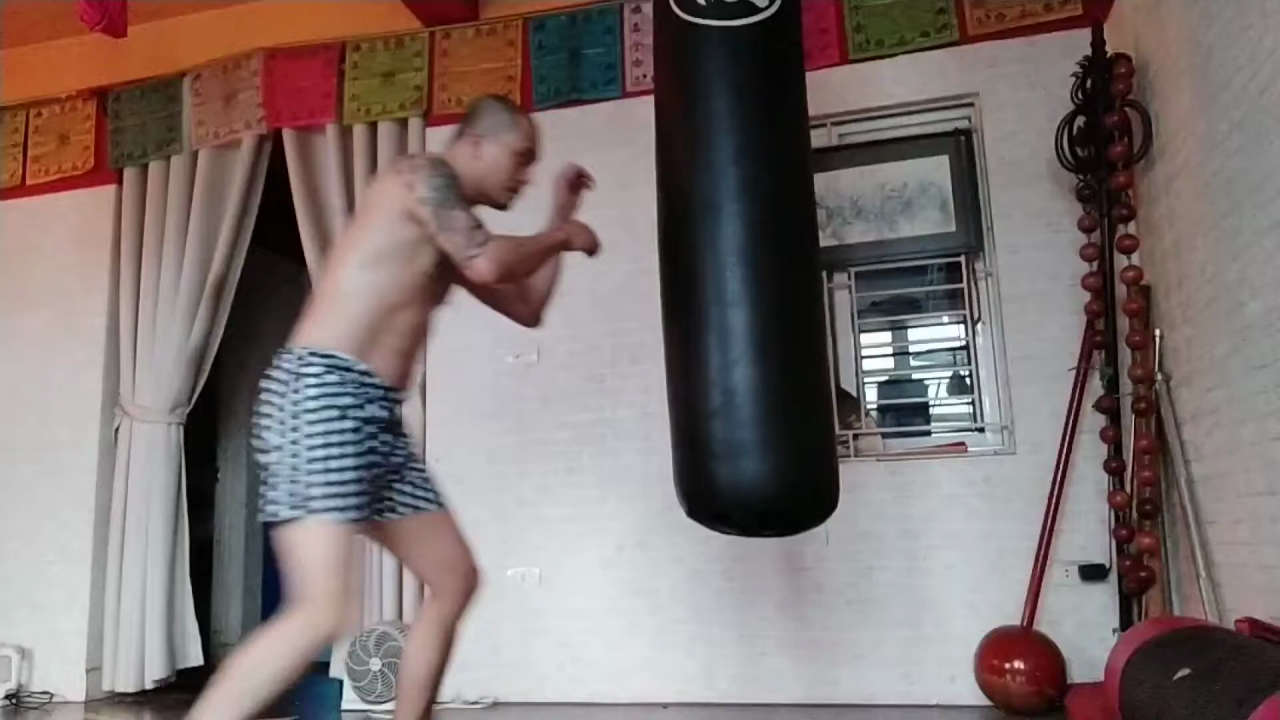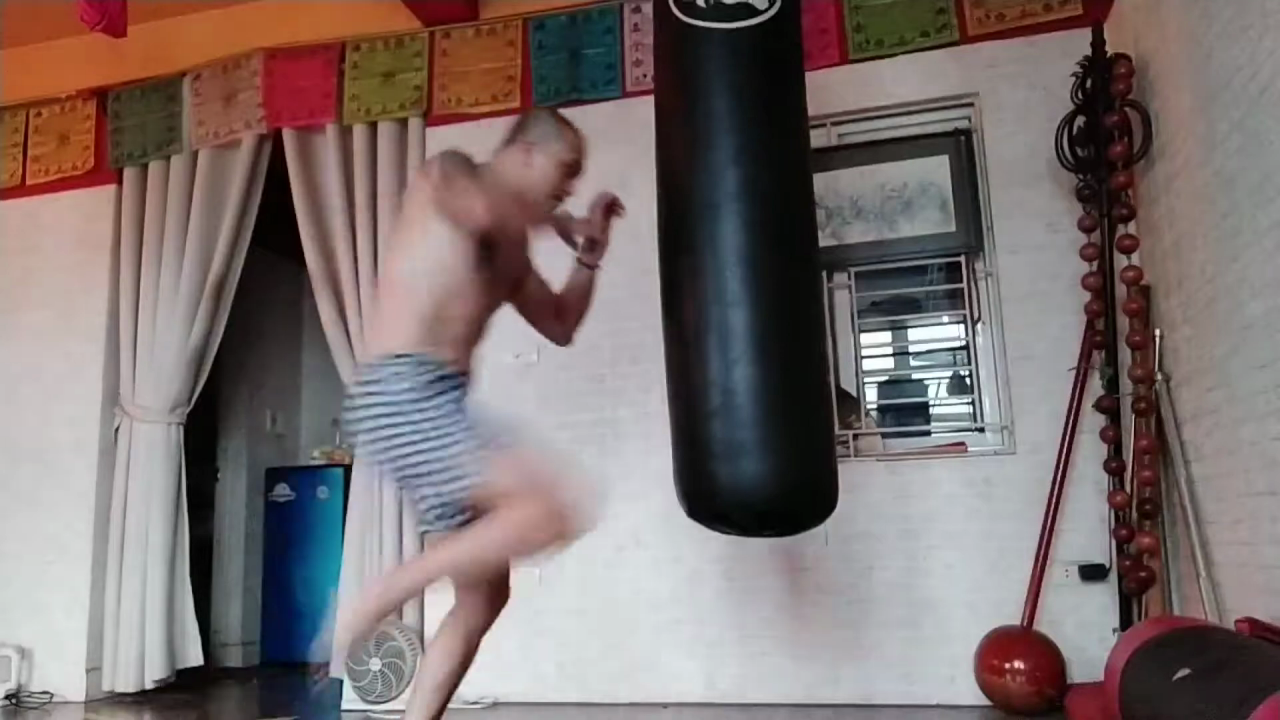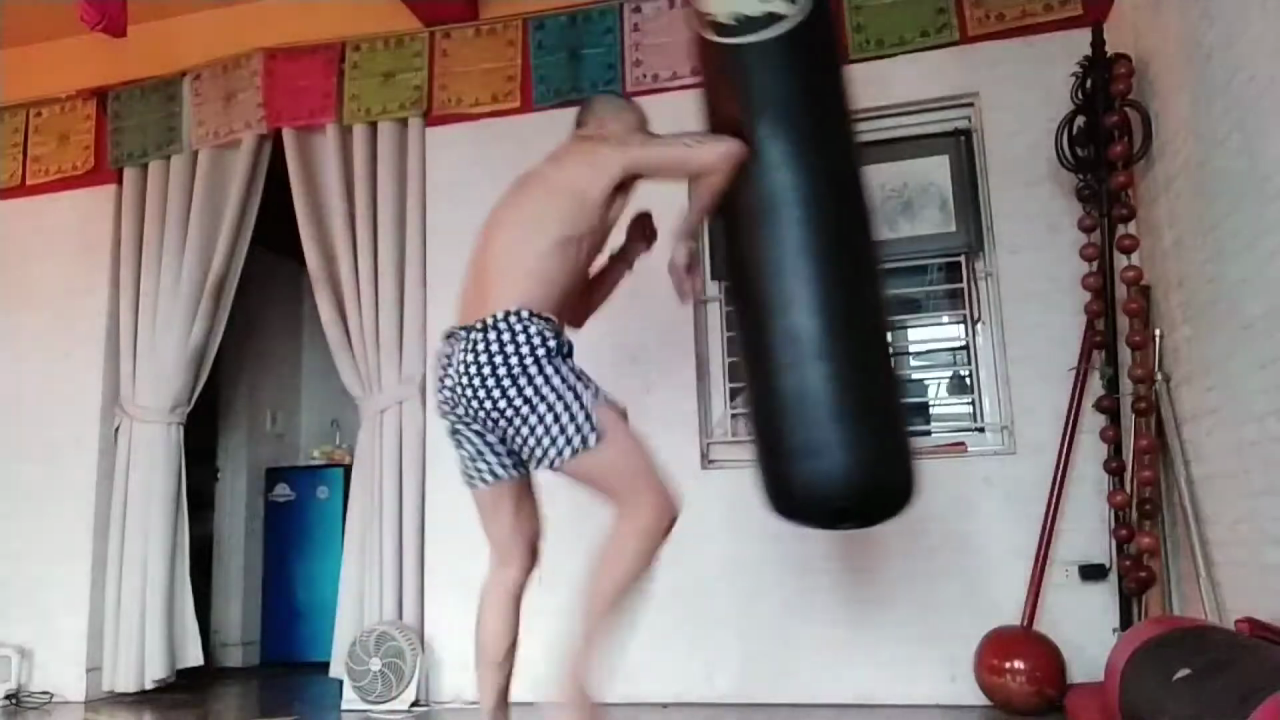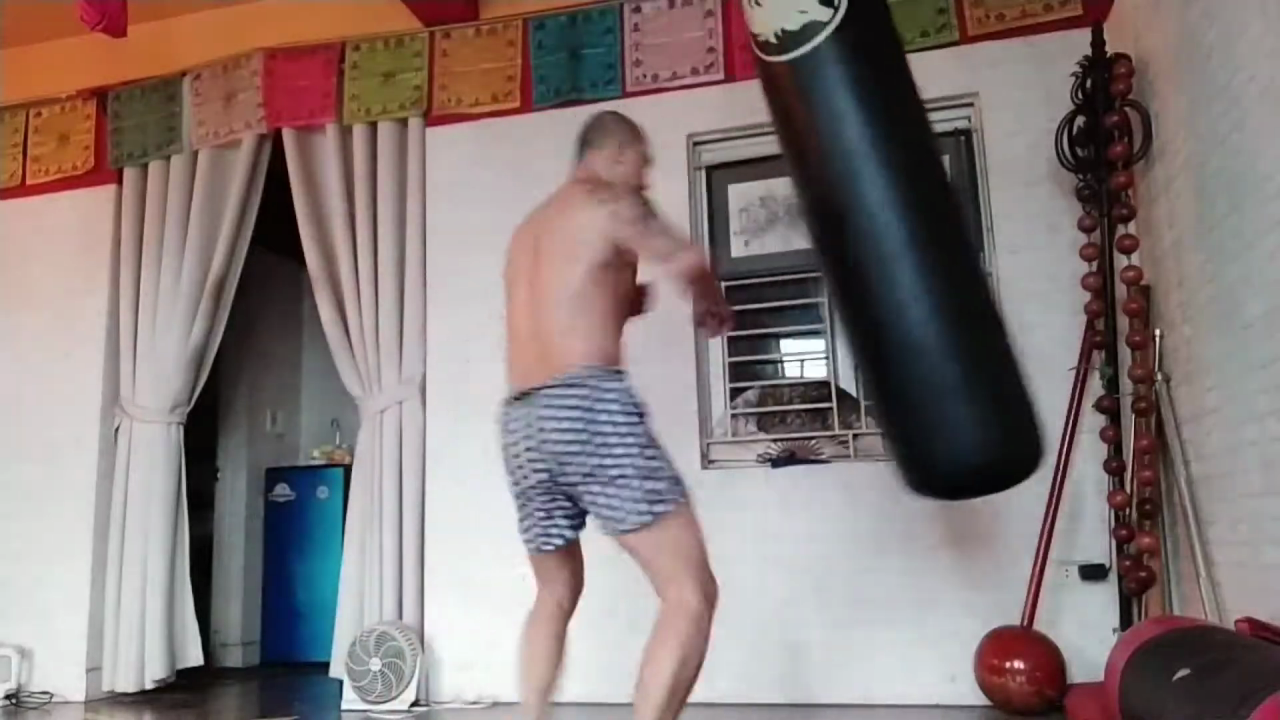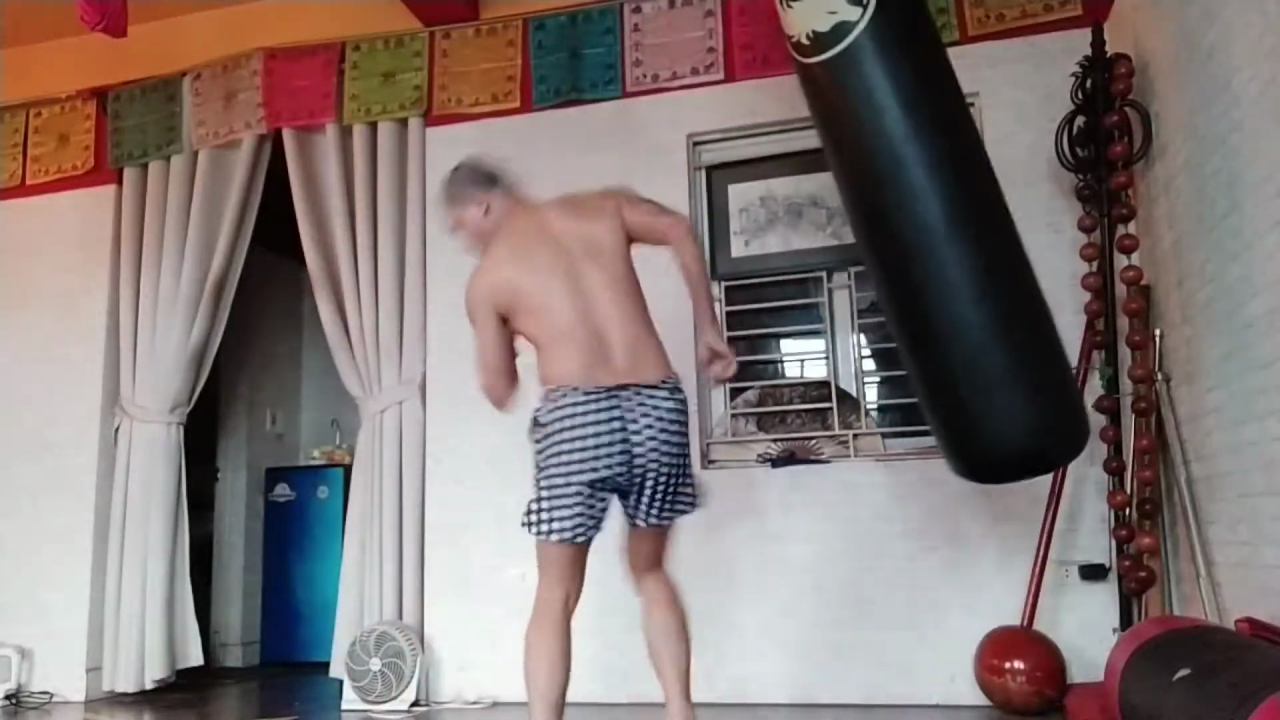
dt=0.2s
person 1, frame 1
left shoulder: (446, 232)
right shoulder: (423, 175)
left elbow: (528, 308)
right elbow: (489, 263)
left wrist: (557, 221)
right wrist: (565, 237)
left hip: (372, 415)
right hip: (320, 396)
left knee: (455, 578)
right knee: (320, 613)
person 1, frame 2
left shoulder: (502, 251)
right shoulder: (448, 172)
left elbow: (561, 327)
right elbow: (476, 211)
left wrist: (592, 245)
right wrist: (553, 218)
left hip: (418, 407)
right hip: (405, 392)
left knee: (487, 592)
right knee: (550, 516)
right ankle: (373, 601)
person 1, frame 3
left shoulder: (540, 189)
right shoulder: (603, 156)
right elbow: (727, 153)
left wrist: (627, 254)
right wrist: (687, 237)
left hip: (463, 365)
right hip: (515, 351)
left knee: (513, 564)
right knee: (651, 506)
person 1, frame 4
left shoulder: (530, 232)
right shoulder: (608, 201)
right elbow: (687, 265)
right wrist: (712, 308)
left hip: (526, 425)
right hip: (593, 411)
left knee: (555, 600)
right knee: (691, 596)
person 1, frame 5
left shoulder: (487, 280)
right shoulder: (601, 208)
left elbow: (498, 393)
right elbow: (680, 230)
right wrist: (709, 325)
left hip: (574, 424)
right hip: (658, 410)
left knee: (554, 601)
right knee: (648, 571)
